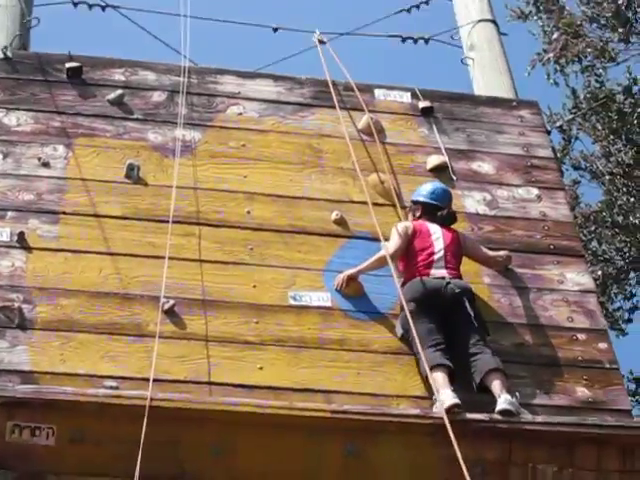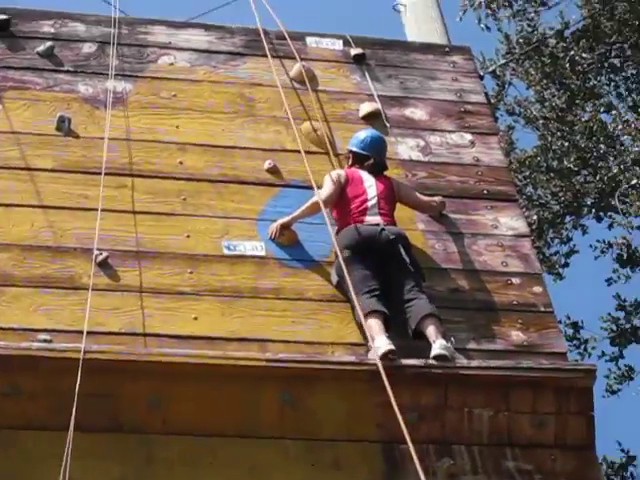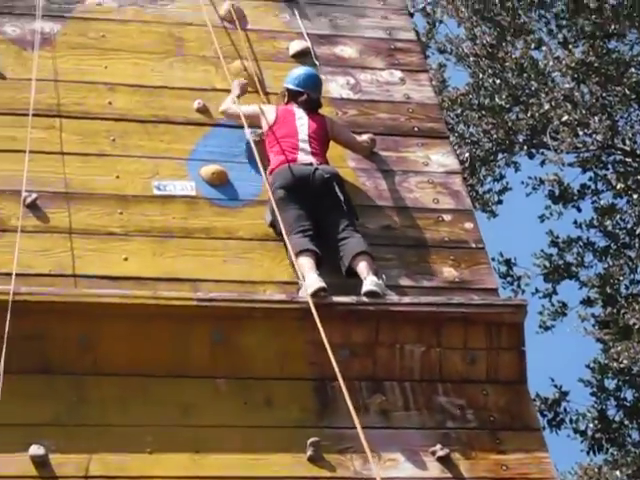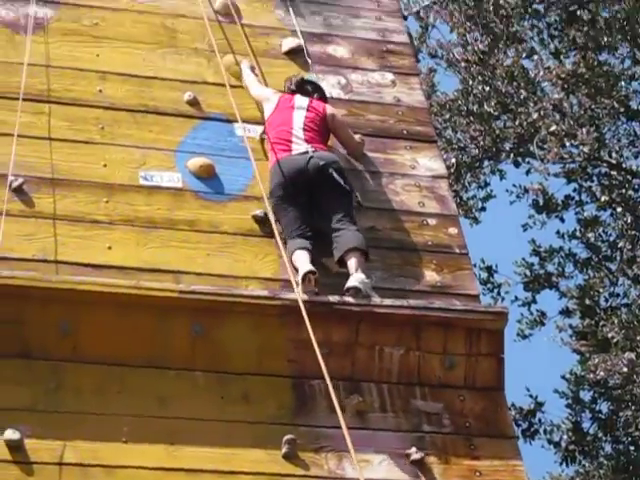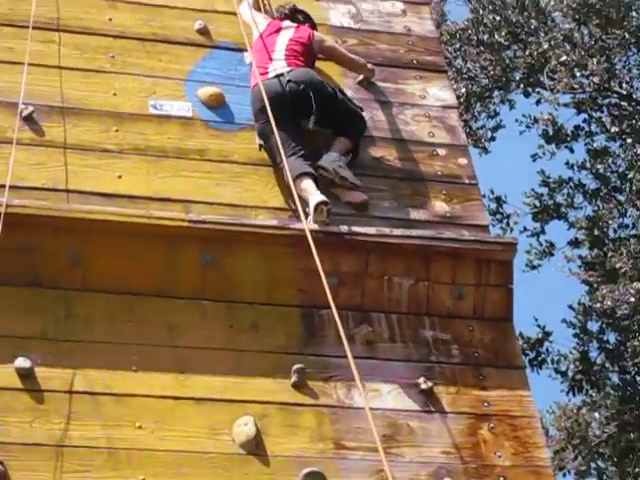
dt=0.7s
person 1, frame 1
left shoulder: (406, 227)
right shoulder: (457, 236)
left elbow: (391, 253)
right elbow: (495, 260)
left wrist: (356, 271)
right wrist: (503, 257)
left hip: (421, 290)
right hip: (458, 290)
left knee: (430, 346)
right knee: (476, 346)
left ankle: (444, 393)
right ankle: (502, 394)
person 1, frame 2
left shoulder: (339, 175)
right shoulder: (391, 183)
left elbow: (323, 200)
right elbow: (431, 206)
left wrist: (290, 219)
right wrist: (438, 202)
left hip: (355, 237)
right hip: (393, 237)
left knee: (366, 293)
right knee: (412, 292)
left ankle: (380, 339)
right ankle: (438, 340)
person 1, frame 3
left shoulder: (269, 112)
right shoulder: (325, 122)
left elbow: (226, 109)
right elbow: (363, 146)
left wrist: (236, 91)
right wrist: (367, 139)
left hip: (287, 177)
right hip: (325, 176)
left knee: (298, 232)
right knee: (345, 230)
left ankle: (311, 277)
right ankle: (370, 277)
person 1, frame 4
left shoulder: (272, 99)
right shoulder: (326, 110)
left elbow: (250, 81)
right elbow: (356, 150)
left wrist: (246, 66)
right wrist: (358, 140)
left hip: (284, 168)
right hip: (323, 163)
left knee: (297, 233)
right knee: (342, 223)
left ankle: (305, 266)
right ankle: (357, 273)
person 1, frame 5
left shoulder: (263, 24)
right shoulder: (313, 36)
right elbow: (359, 66)
right wrist: (367, 70)
left hip: (264, 92)
right hip: (301, 80)
left knee: (291, 154)
right knee: (354, 122)
left ankle: (314, 196)
right ankle: (333, 157)
